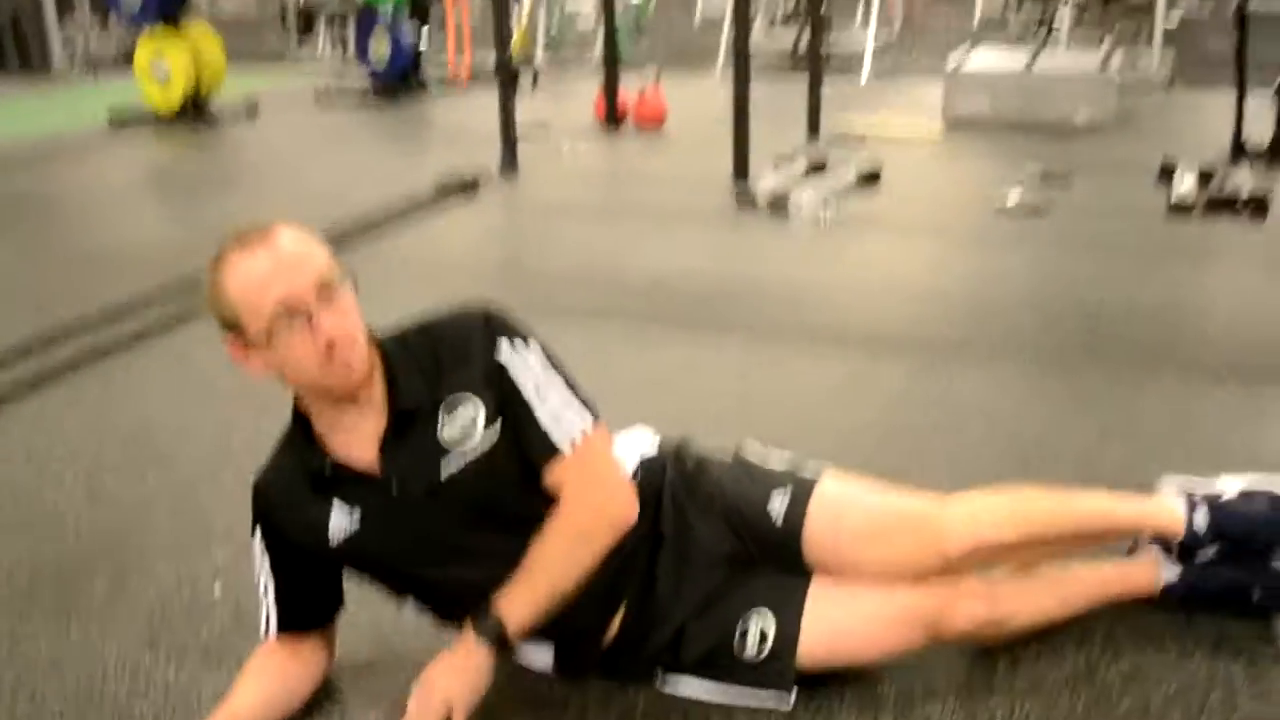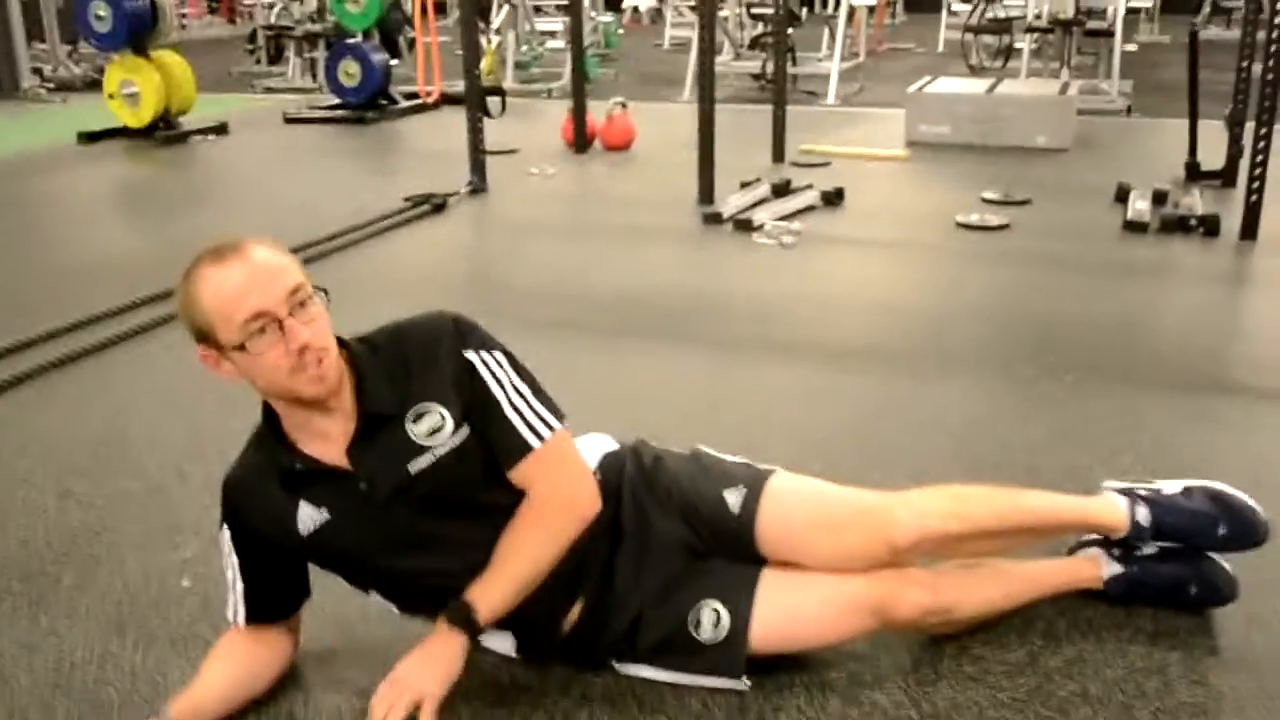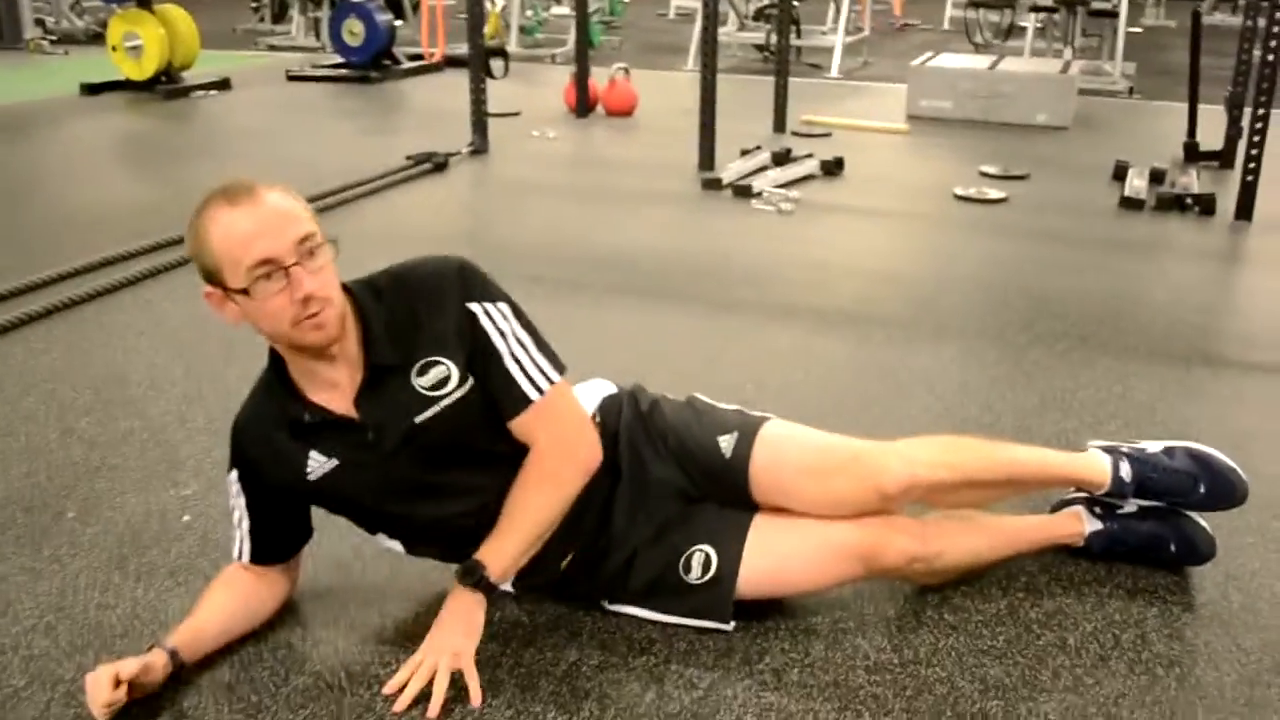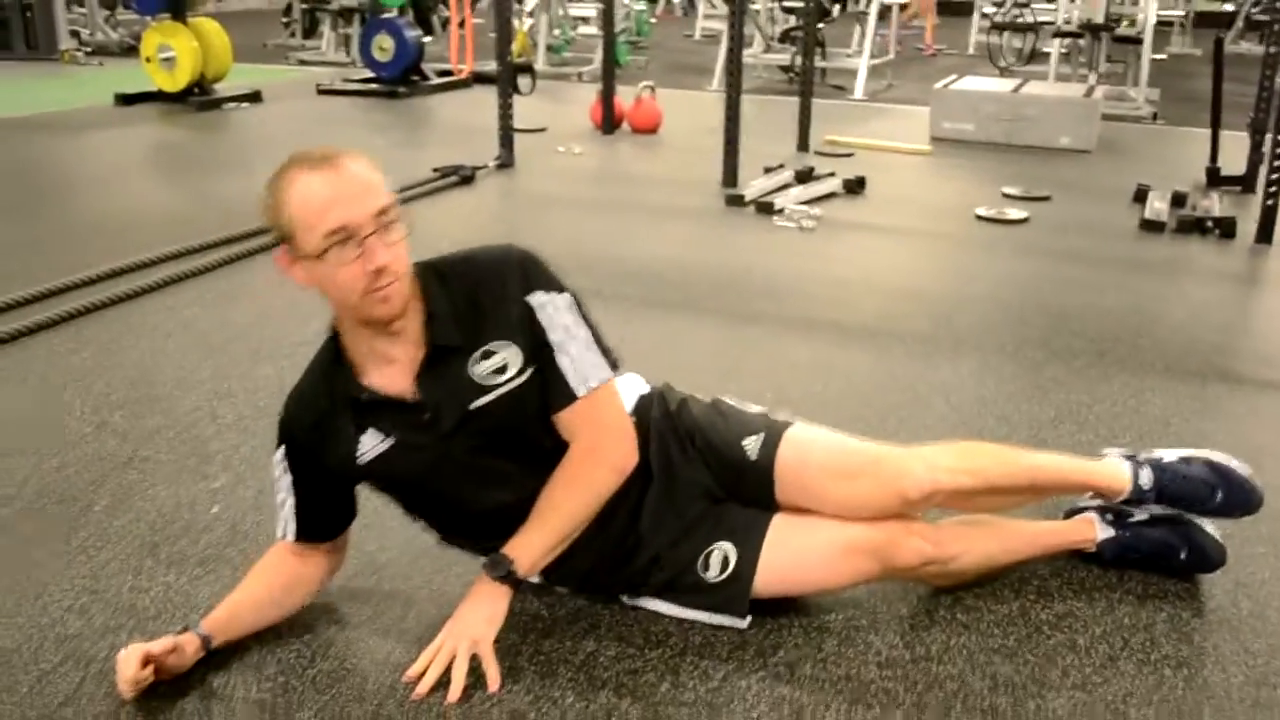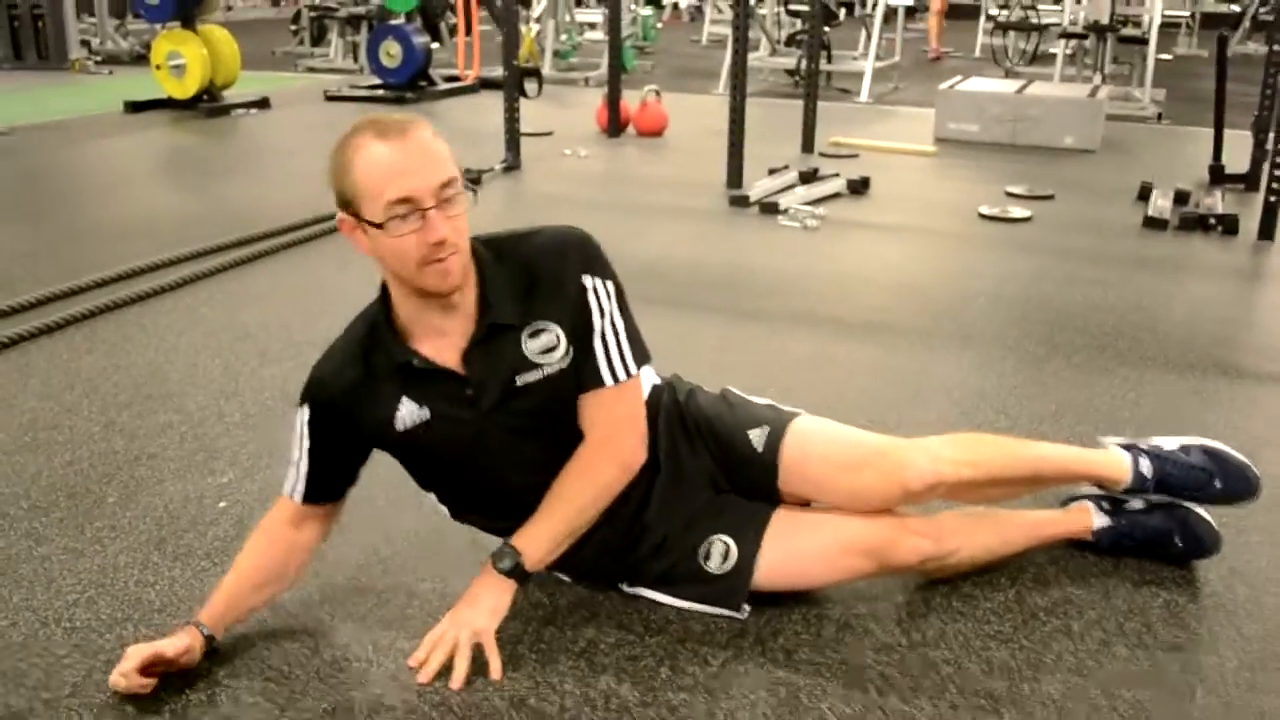
dt=0.3s
person 1, frame 1
left shoulder: (474, 348)
right shoulder: (291, 502)
left elbow: (605, 495)
left hip: (688, 507)
left knee: (937, 542)
right knee: (948, 612)
left ankle: (1185, 518)
right ankle: (1163, 574)
person 1, frame 2
left shoulder: (435, 351)
right shoulder: (261, 505)
left elbow: (569, 489)
left hip: (650, 507)
right hip: (608, 626)
left knee: (891, 533)
right knee: (897, 602)
left ankle: (1130, 510)
right ankle: (1109, 572)
person 1, frame 3
left shoulder: (441, 294)
right shoulder: (267, 442)
left elbow: (567, 443)
right elbow: (263, 572)
left wrist: (468, 592)
left hip: (636, 445)
right hip: (599, 561)
left knee: (876, 478)
right knee: (879, 546)
left ankle: (1103, 469)
right ankle: (1087, 530)
person 1, frame 4
left shoulder: (506, 283)
right shoulder: (320, 419)
left elbow: (606, 445)
right elbow: (309, 550)
left wrist: (495, 584)
right wrist: (197, 640)
left hip: (674, 446)
right hip: (624, 556)
left knee: (901, 482)
right knee: (894, 550)
left ankle: (1125, 478)
right ankle: (1099, 537)
person 1, frame 5
left shoulder: (560, 265)
right shoulder: (352, 384)
left elbow: (618, 438)
right elbow: (303, 517)
left wrist: (501, 576)
right wrist: (198, 634)
left hip: (681, 436)
right hip: (629, 546)
left knee: (902, 476)
right knee: (895, 545)
left ankle: (1122, 465)
right ankle: (1094, 525)
